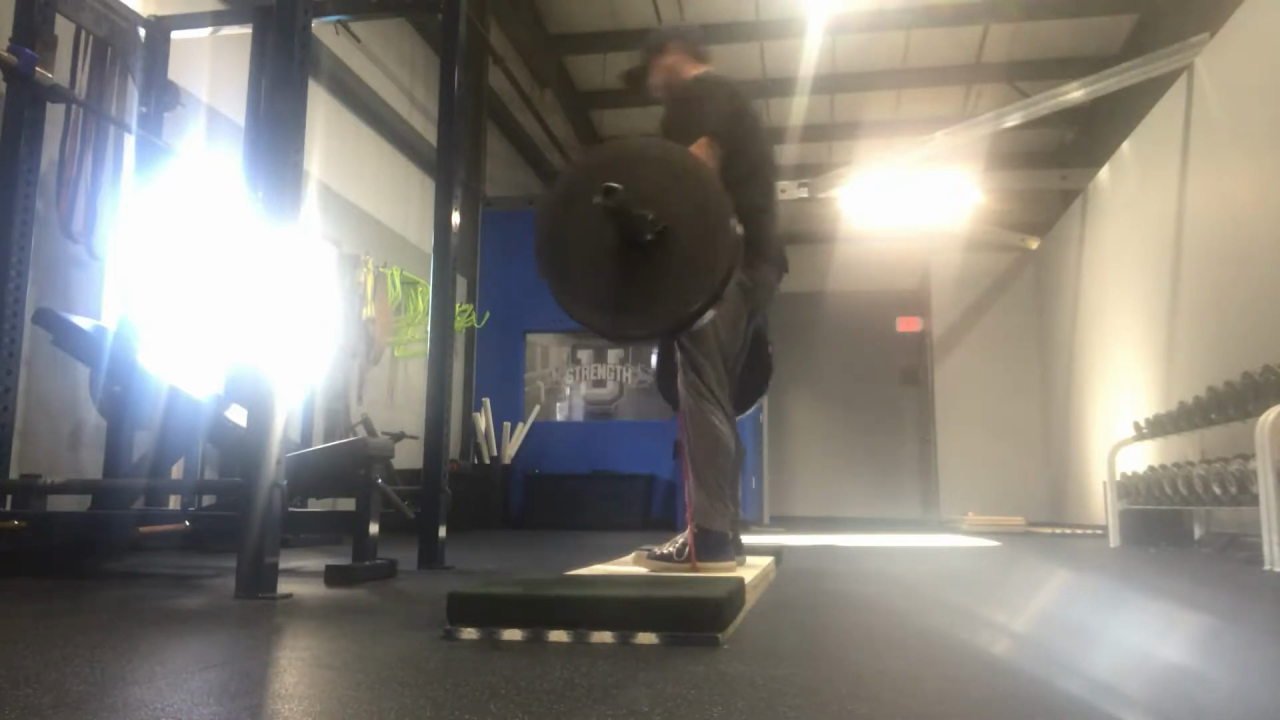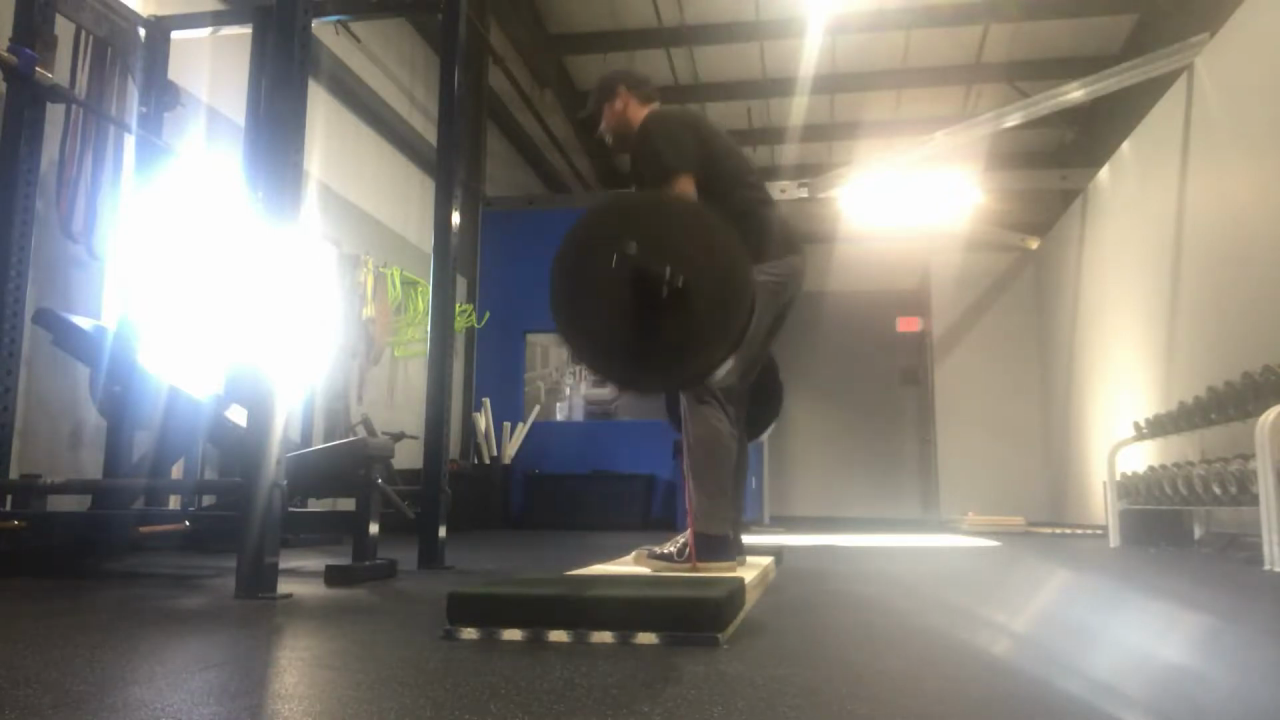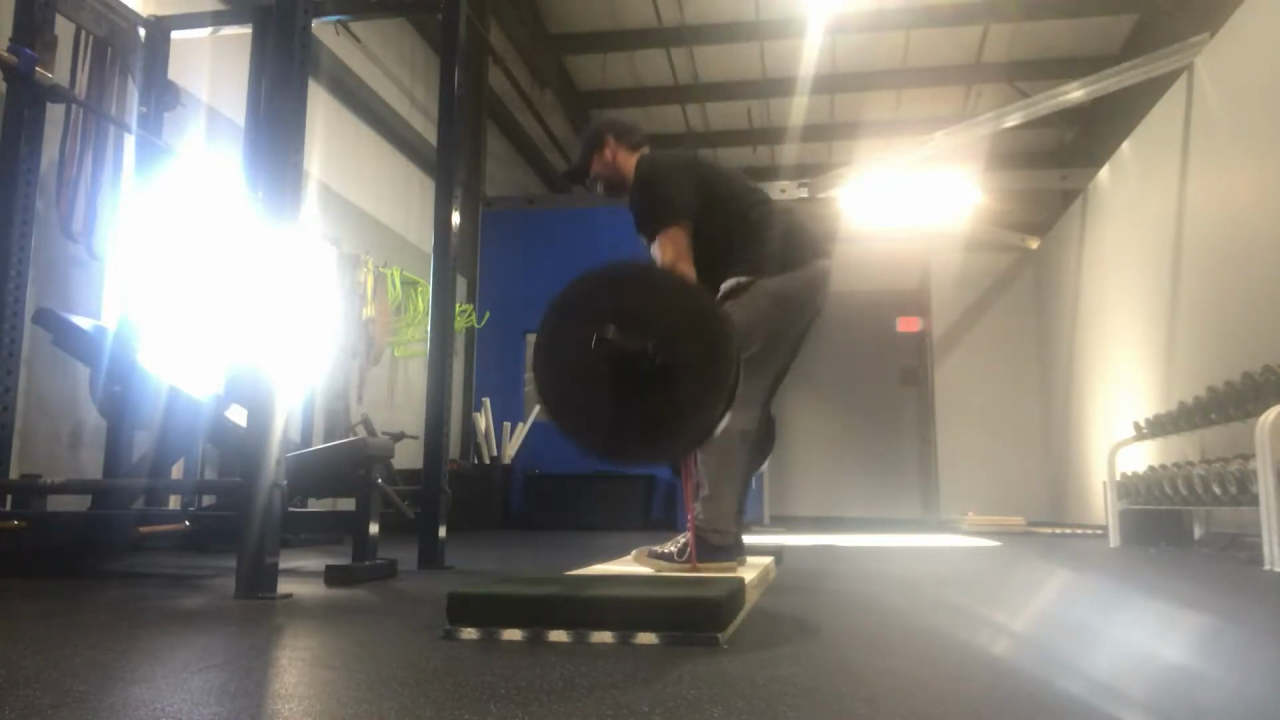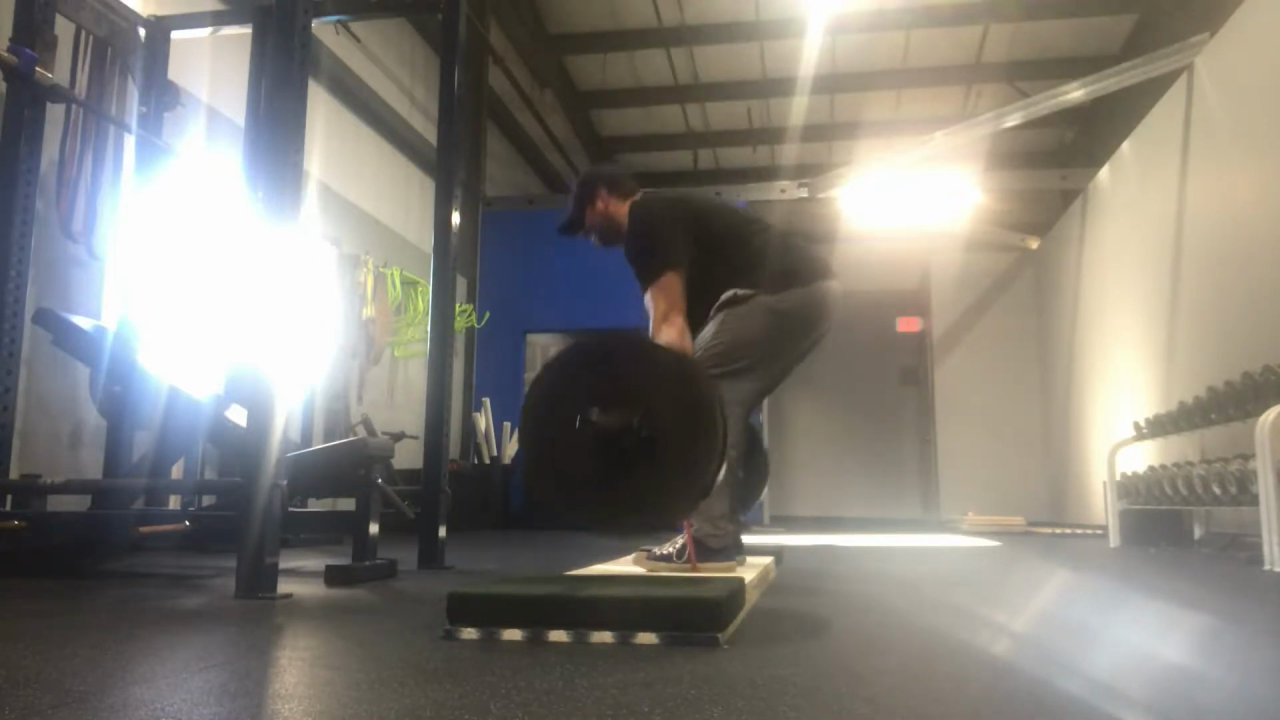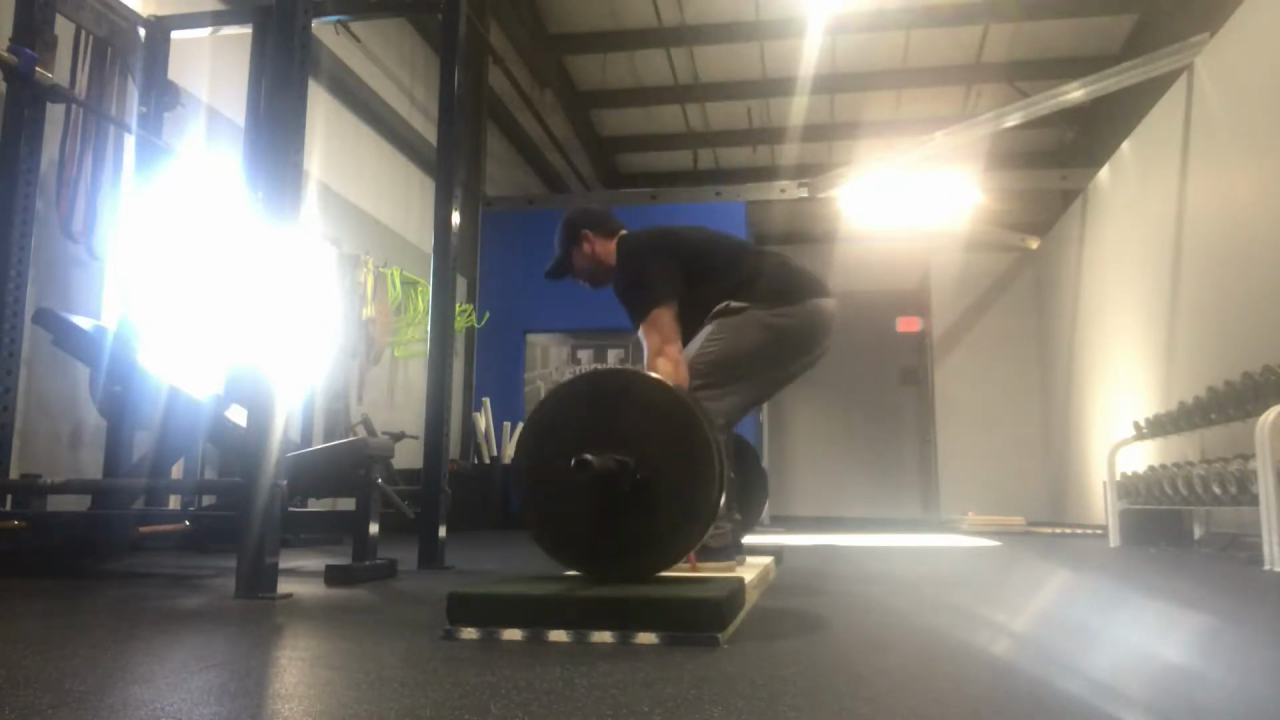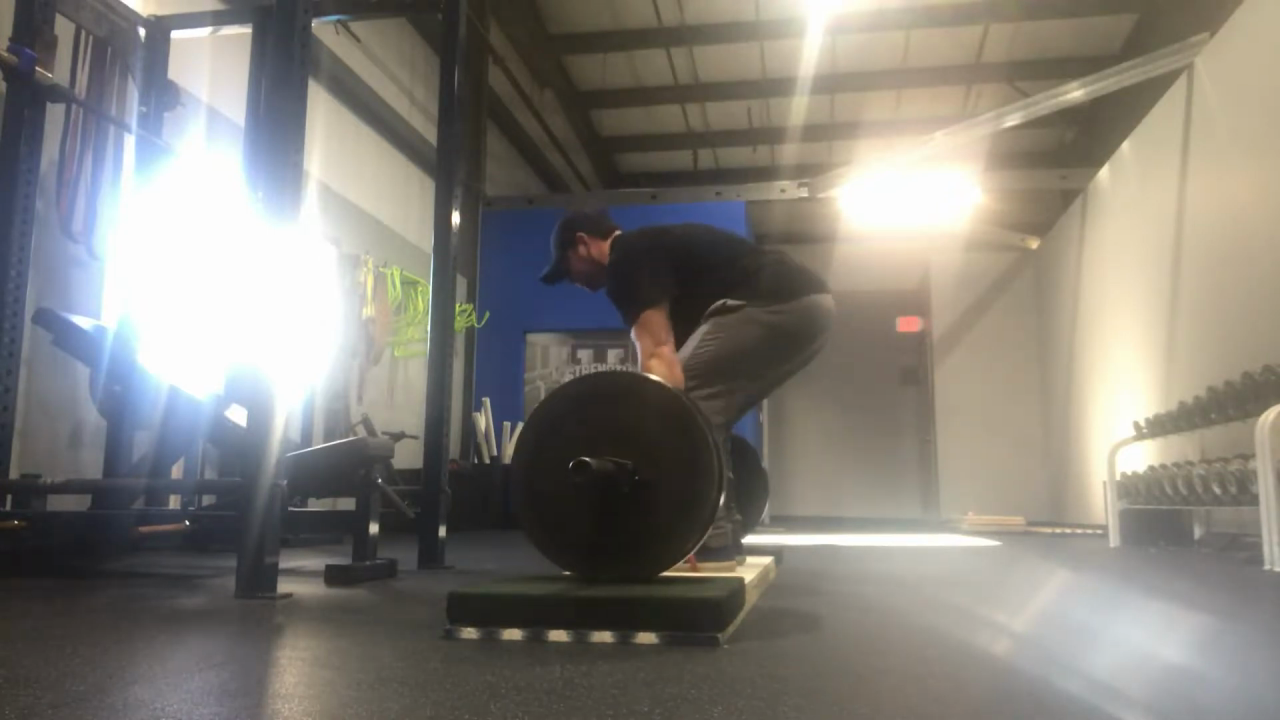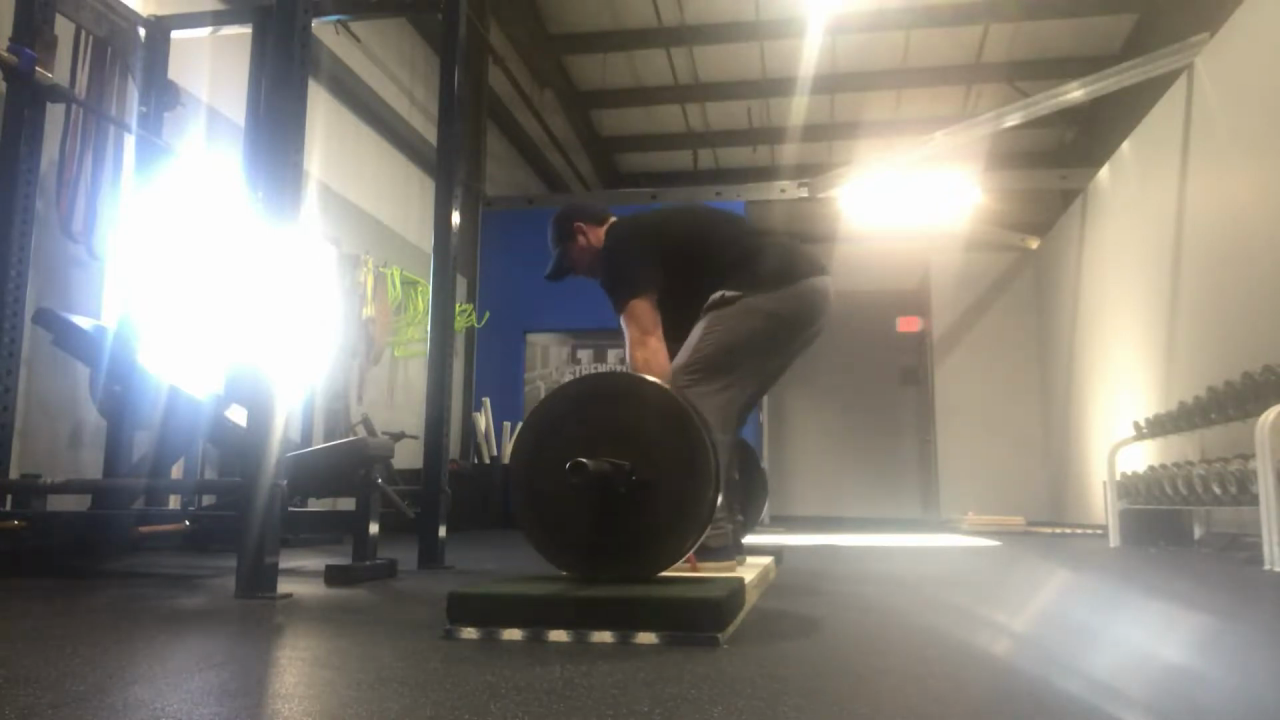
dt=0.2s
person 1, frame 1
left shoulder: (697, 93)
right shoulder: (726, 101)
right hip: (750, 260)
left knee: (702, 397)
right knee: (712, 398)
left ankle: (708, 540)
right ankle: (719, 535)
person 1, frame 2
left shoulder: (657, 130)
right shoulder: (680, 132)
left hip: (754, 263)
right hip: (775, 261)
left knee: (706, 392)
right knee: (722, 398)
left ankle: (710, 541)
right ankle: (720, 535)
person 1, frame 3
left shoulder: (654, 176)
right shoulder: (672, 174)
left elbow: (675, 266)
right elbow: (693, 271)
left hip: (779, 273)
right hip: (800, 269)
right knee: (736, 403)
left ankle: (711, 541)
right ankle: (721, 535)
person 1, frame 4
left shoulder: (648, 222)
right shoulder: (666, 218)
left elbow: (669, 321)
right elbow: (681, 320)
left hip: (785, 292)
right hip: (808, 292)
right knee: (718, 403)
left ankle: (709, 542)
right ankle: (720, 535)
person 1, frame 5
left shoulder: (636, 258)
right shoulder: (654, 251)
left elbow: (664, 355)
right elbow: (674, 352)
left hip: (784, 309)
right hip: (808, 308)
right knee: (703, 408)
left ankle: (709, 543)
right ankle: (720, 535)
person 1, frame 6
left shoulder: (628, 259)
right shoulder: (651, 252)
left elbow: (657, 355)
right elbow: (669, 352)
left hip: (780, 305)
right hip: (805, 305)
right knee: (703, 409)
left ankle: (709, 543)
right ankle: (722, 536)
person 1, frame 7
left shoulder: (621, 245)
right shoulder: (648, 238)
left elbow: (646, 341)
right elbow: (666, 341)
left hip: (772, 289)
right hip: (803, 286)
left knee: (689, 398)
right knee: (712, 404)
left ankle: (708, 542)
right ankle: (722, 534)
